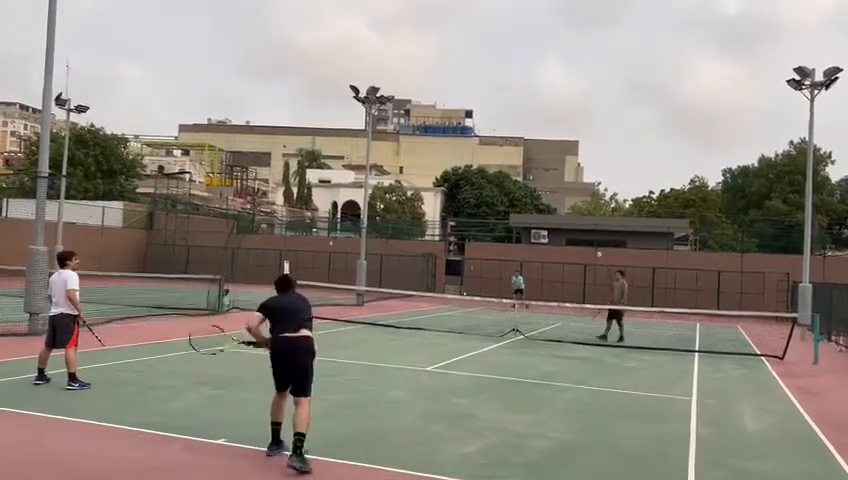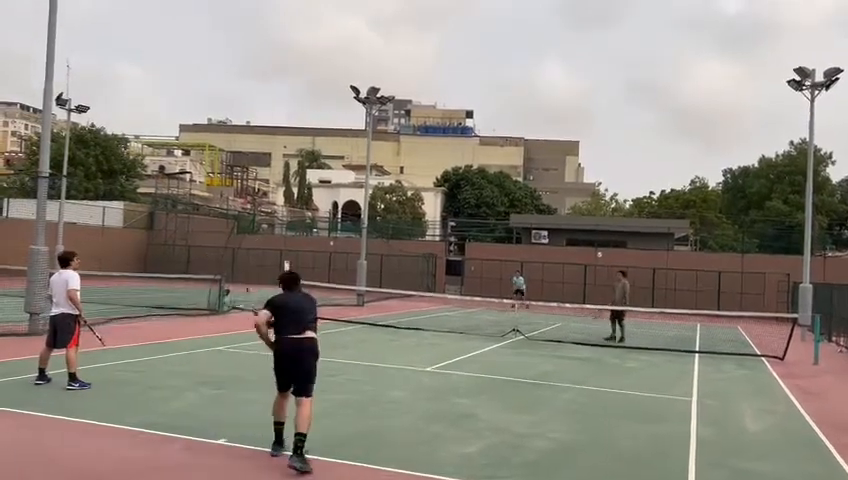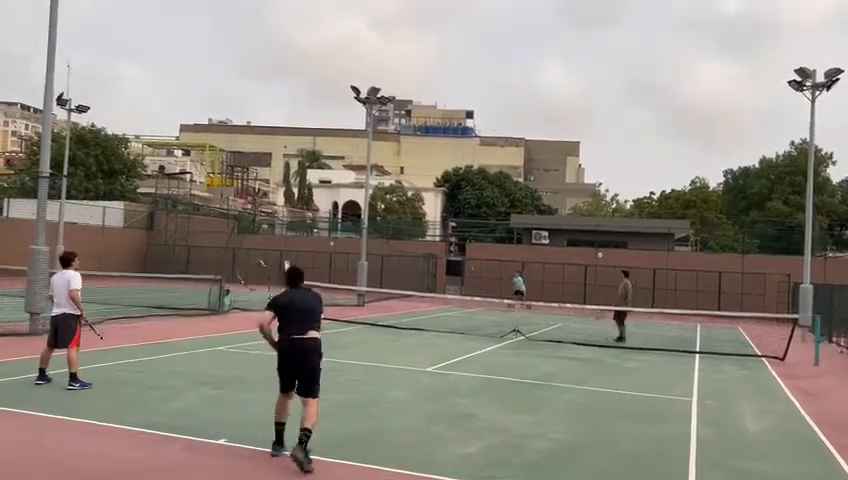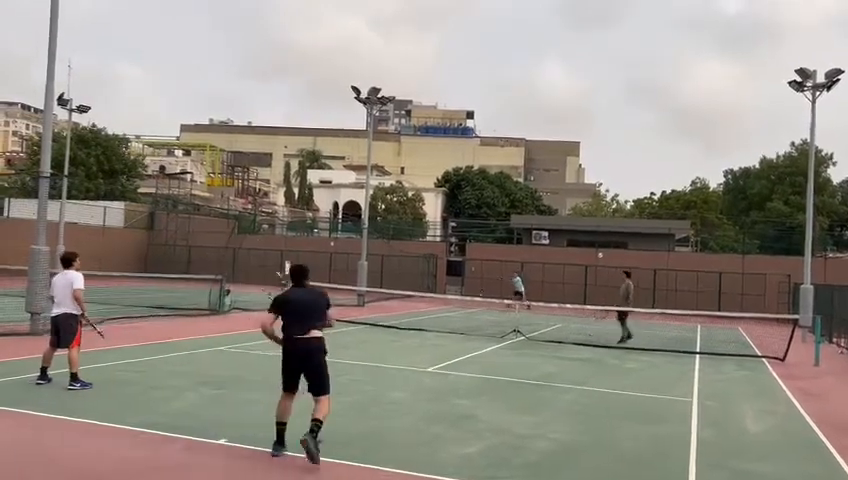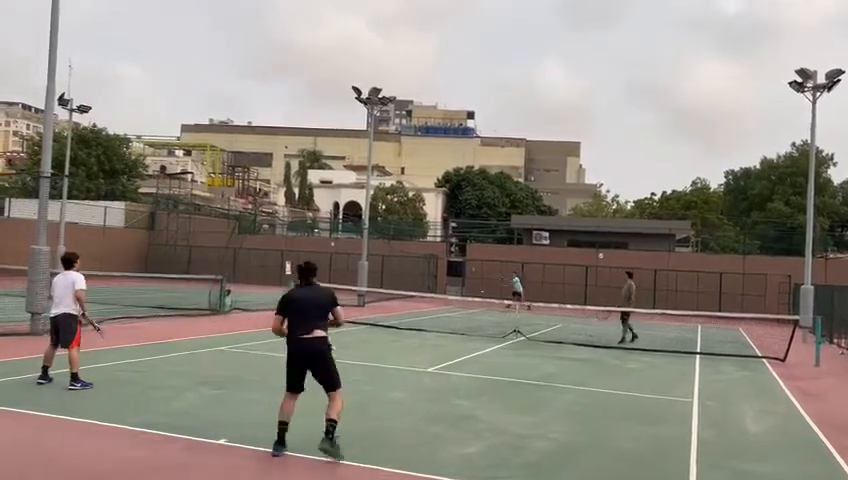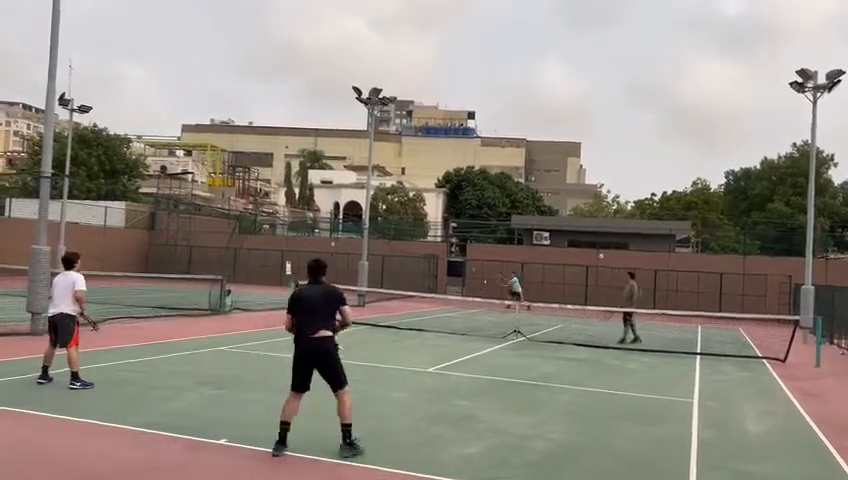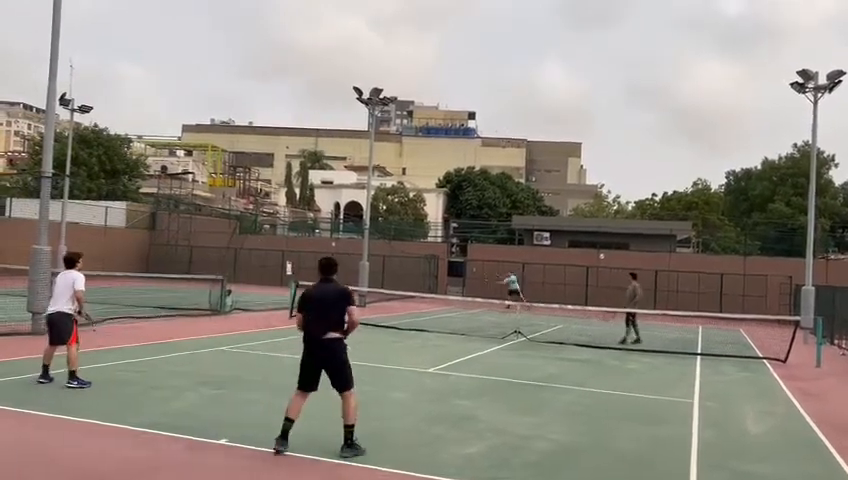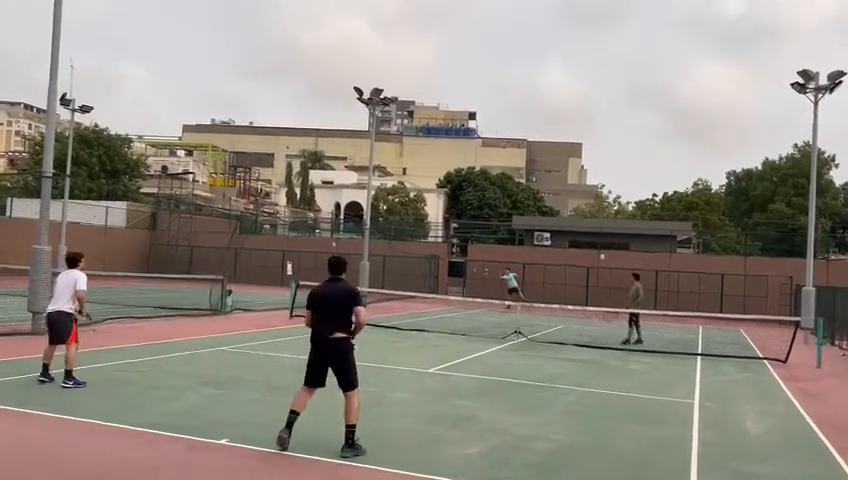
dt=0.1s
person 1, frame 1
left shoulder: (270, 303)
right shoulder: (304, 301)
left elbow: (251, 326)
left wrist: (265, 342)
left hip: (280, 346)
right hip: (303, 345)
left knee: (281, 393)
right knee: (302, 401)
left ankle: (275, 442)
right ankle: (297, 453)
person 1, frame 2
left shoulder: (276, 300)
right shoulder: (309, 300)
left elbow: (259, 322)
left wrist: (269, 343)
left hip: (284, 347)
right hip: (307, 346)
left knee: (282, 394)
right knee: (304, 401)
left ankle: (278, 442)
right ankle: (297, 453)
person 1, frame 3
left shoulder: (279, 299)
right shoulder: (316, 297)
left elbow: (263, 324)
left wrist: (274, 343)
left hip: (287, 347)
right hip: (311, 346)
left knee: (285, 394)
right knee: (310, 402)
left ankle: (278, 443)
right ankle: (301, 446)
person 1, frame 4
left shoulder: (282, 297)
right shoulder: (321, 295)
left elbow: (266, 327)
right elbow: (329, 323)
left wrist: (280, 341)
left hip: (291, 347)
right hip: (314, 346)
left knee: (287, 394)
right knee: (322, 400)
left ankle: (279, 442)
right ankle: (311, 436)
person 1, frame 5
left shoulder: (288, 296)
right shoulder: (327, 293)
left elbow: (276, 328)
right elbow: (340, 321)
left hip: (296, 347)
right hip: (318, 345)
left knee: (291, 394)
right knee: (335, 395)
left ankle: (280, 442)
right ankle: (329, 438)
person 1, frame 6
left shoulder: (297, 294)
right shoulder: (334, 292)
left elbow: (289, 326)
right elbow: (348, 320)
left hip: (302, 347)
right hip: (325, 345)
left knee: (295, 394)
right knee: (342, 393)
left ankle: (281, 442)
right ankle: (347, 443)
person 1, frame 7
left shoulder: (307, 293)
right shoulder: (344, 291)
left elbow: (299, 324)
right elbow: (355, 321)
left hip: (311, 346)
right hip: (334, 346)
left knee: (301, 393)
right knee: (348, 395)
left ankle: (283, 438)
right ankle: (349, 444)
person 1, frame 8
left shoulder: (315, 292)
right shoulder: (351, 291)
left elbow: (308, 322)
right elbow: (361, 321)
right wrist: (351, 333)
left hip: (318, 344)
right hip: (341, 345)
left knee: (307, 389)
right knee: (352, 394)
left ankle: (287, 429)
right ankle: (350, 444)
person 2, frame 1
left shoulder: (54, 276)
right shoulder: (71, 275)
left elbow: (51, 297)
right elbow: (71, 295)
right wrist: (79, 310)
left hip: (54, 315)
right hip: (68, 315)
left knee: (48, 346)
right knee: (71, 347)
left ankle: (40, 375)
right ankle: (72, 380)
person 2, frame 2
left shoulder: (54, 277)
right shoulder: (73, 275)
left elbow: (51, 297)
right elbow: (72, 295)
right wrist: (80, 310)
left hip: (54, 315)
right hip: (68, 315)
left knee: (49, 346)
right knee: (71, 347)
left ankle: (41, 375)
right ankle: (73, 380)
person 2, frame 3
left shoulder: (55, 277)
right shoulder: (74, 275)
left elbow: (52, 297)
right elbow: (73, 295)
right wrist: (82, 310)
left hip: (55, 315)
right hip: (70, 316)
left knee: (50, 346)
right knee: (73, 347)
left ankle: (41, 375)
right ankle: (73, 380)
person 2, frame 4
left shoulder: (56, 277)
right shoulder: (77, 275)
left elbow: (52, 297)
right elbow: (77, 294)
right wrist: (83, 310)
left hip: (55, 315)
right hip: (69, 316)
left knee: (52, 346)
right knee: (74, 347)
left ankle: (42, 375)
right ankle: (74, 380)
person 2, frame 5
left shoulder: (57, 278)
right shoulder: (77, 276)
left elbow: (53, 297)
right elbow: (79, 295)
right wrist: (84, 310)
left hip: (54, 315)
right hip: (69, 316)
left knee: (52, 345)
right knee: (74, 347)
left ankle: (44, 375)
right ankle: (75, 380)
person 2, frame 6
left shoulder: (58, 277)
right shoulder: (78, 277)
right elbow: (79, 295)
right wrist: (82, 309)
left hip: (52, 314)
right hip: (67, 316)
left knee: (52, 345)
right knee: (72, 347)
left ankle: (44, 374)
right ankle: (75, 380)
person 2, frame 7
left shoulder: (60, 276)
right shoulder: (78, 276)
right elbow: (79, 295)
right wrist: (81, 308)
left hip: (51, 313)
right hip: (64, 314)
left knee: (52, 344)
right knee: (73, 345)
left ankle: (44, 374)
right ankle: (73, 378)
person 2, frame 8
left shoulder: (61, 275)
right shoulder: (80, 275)
right elbow: (81, 295)
right wrist: (81, 308)
left hip: (51, 312)
right hip: (64, 314)
left knee: (52, 343)
right knee: (72, 345)
left ankle: (45, 373)
right ankle: (68, 378)
